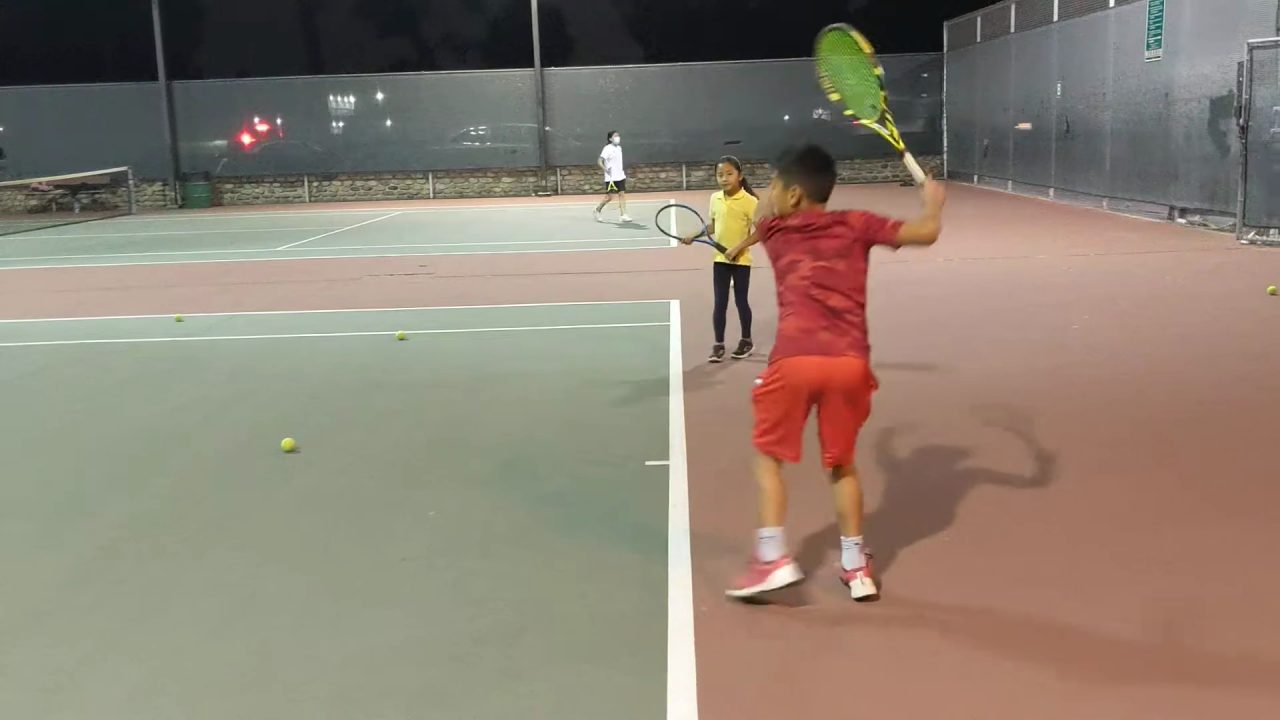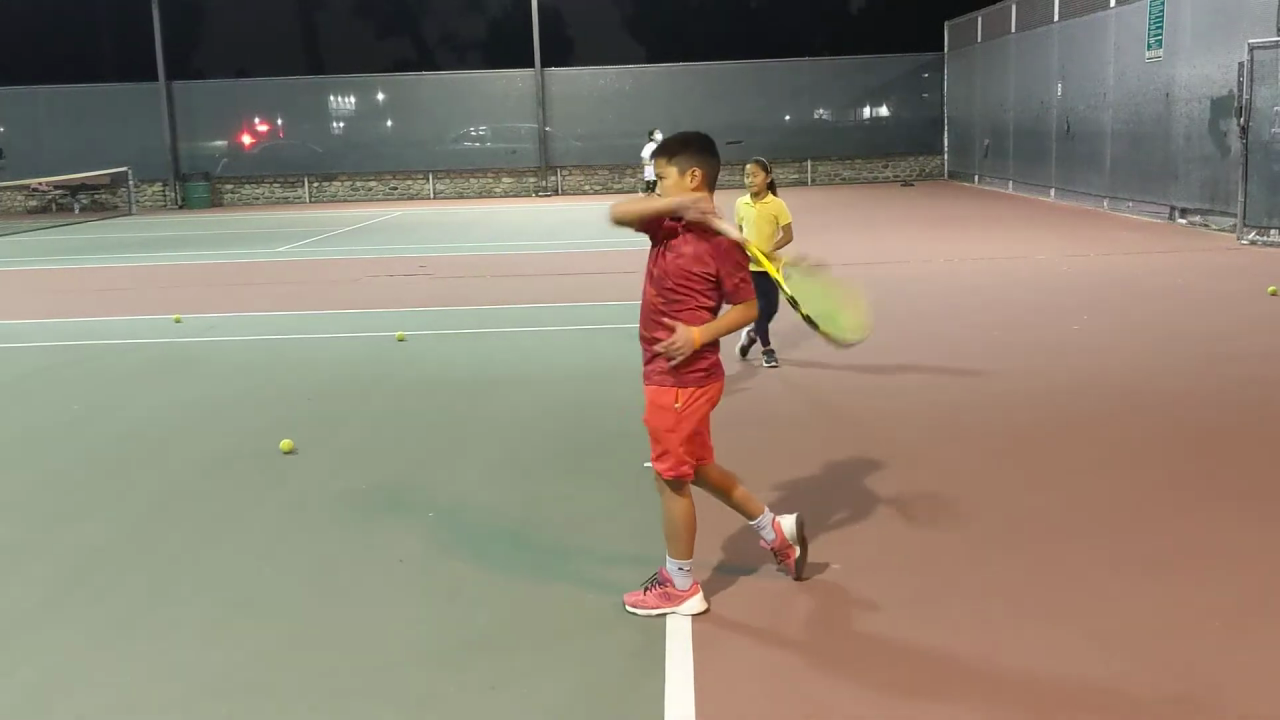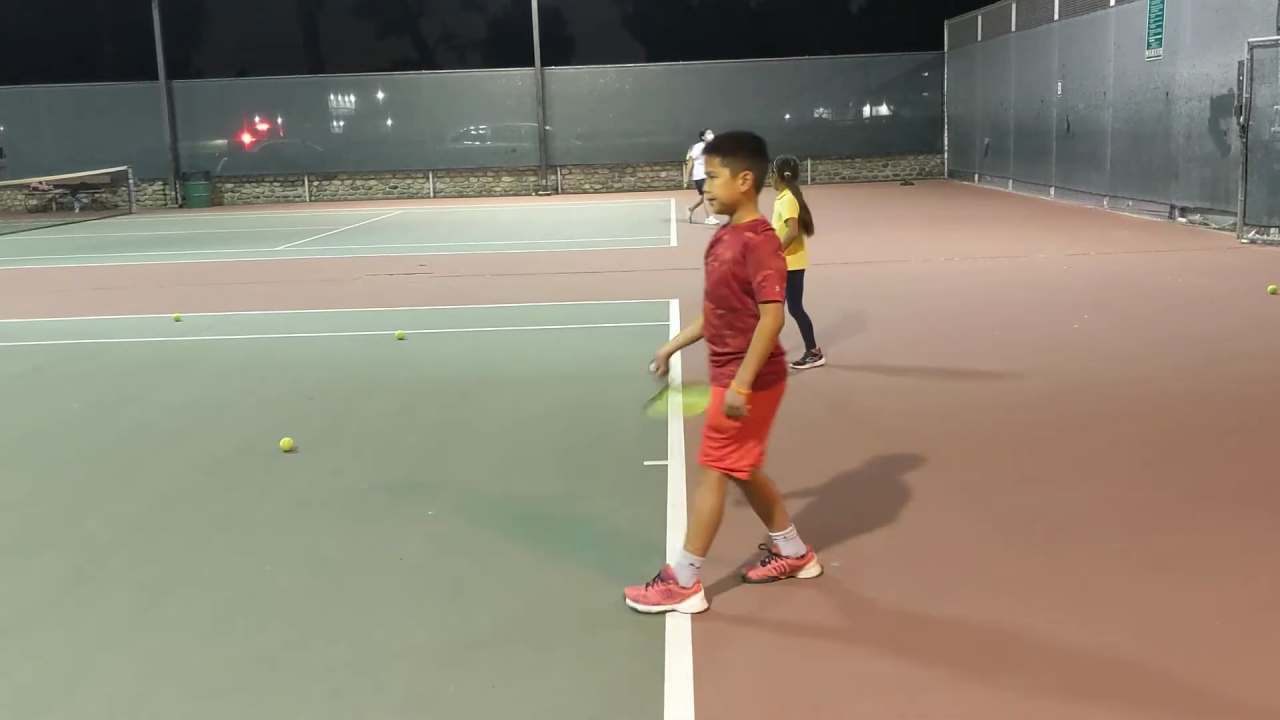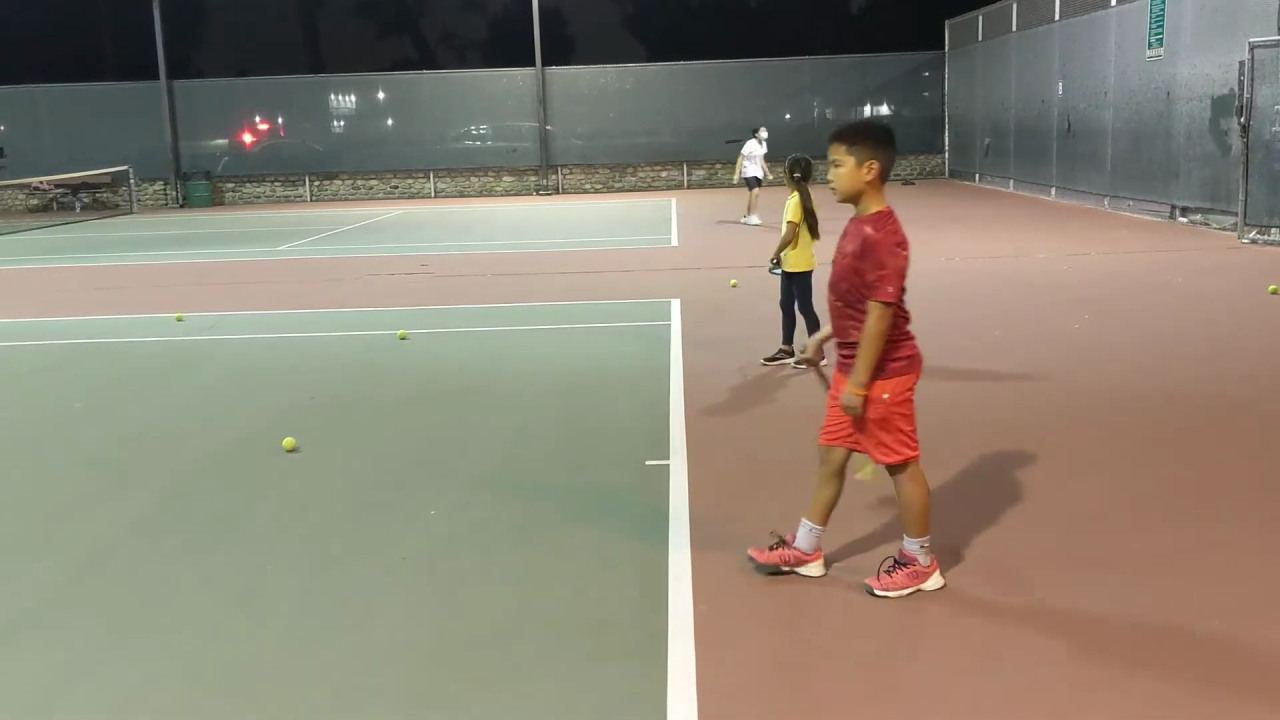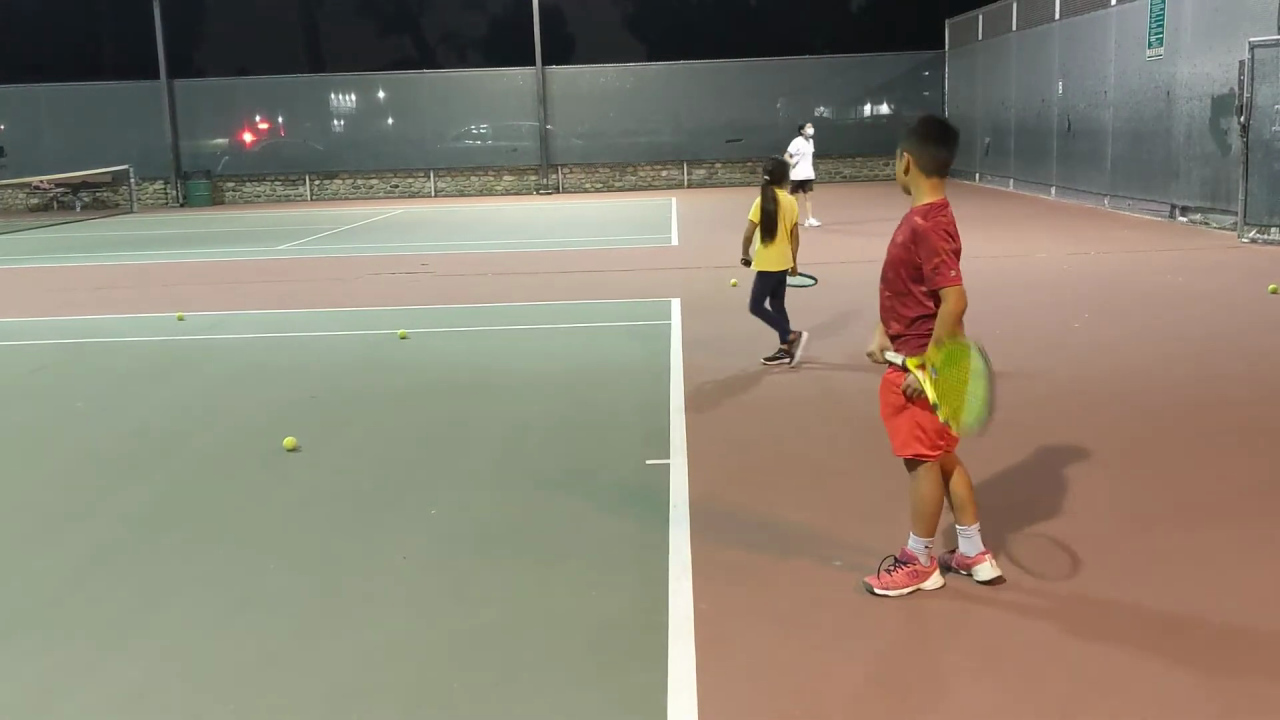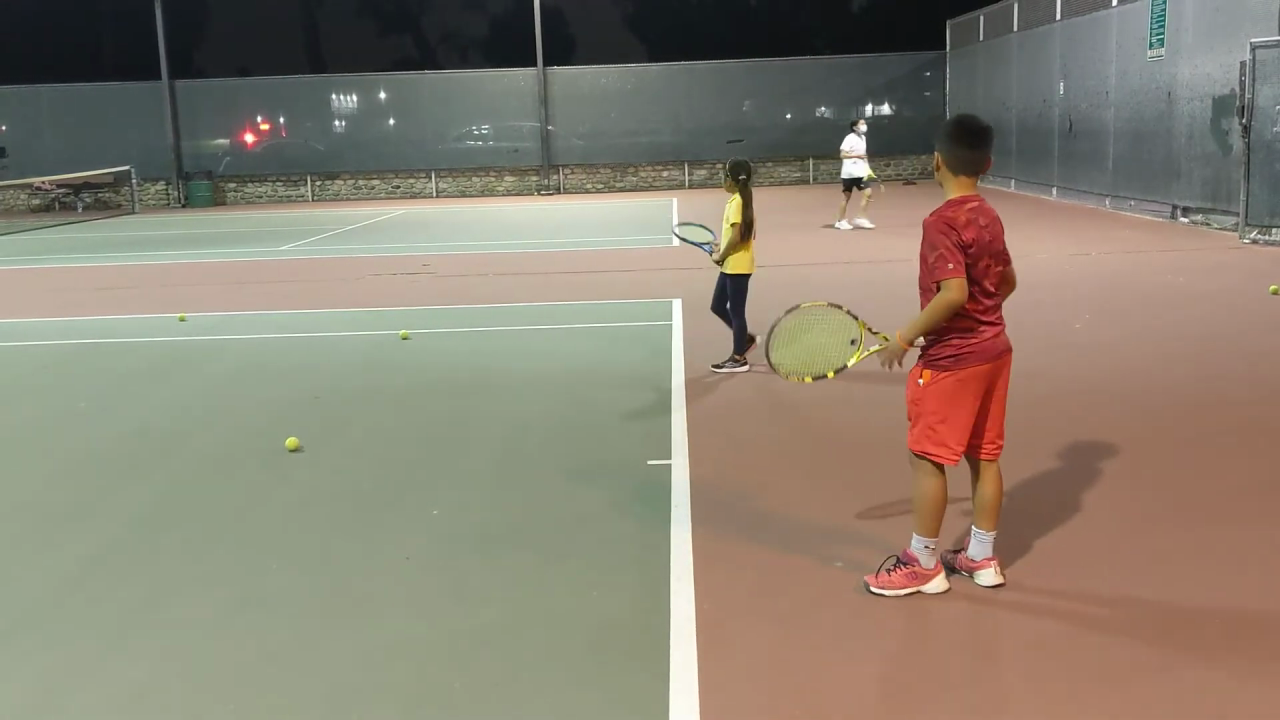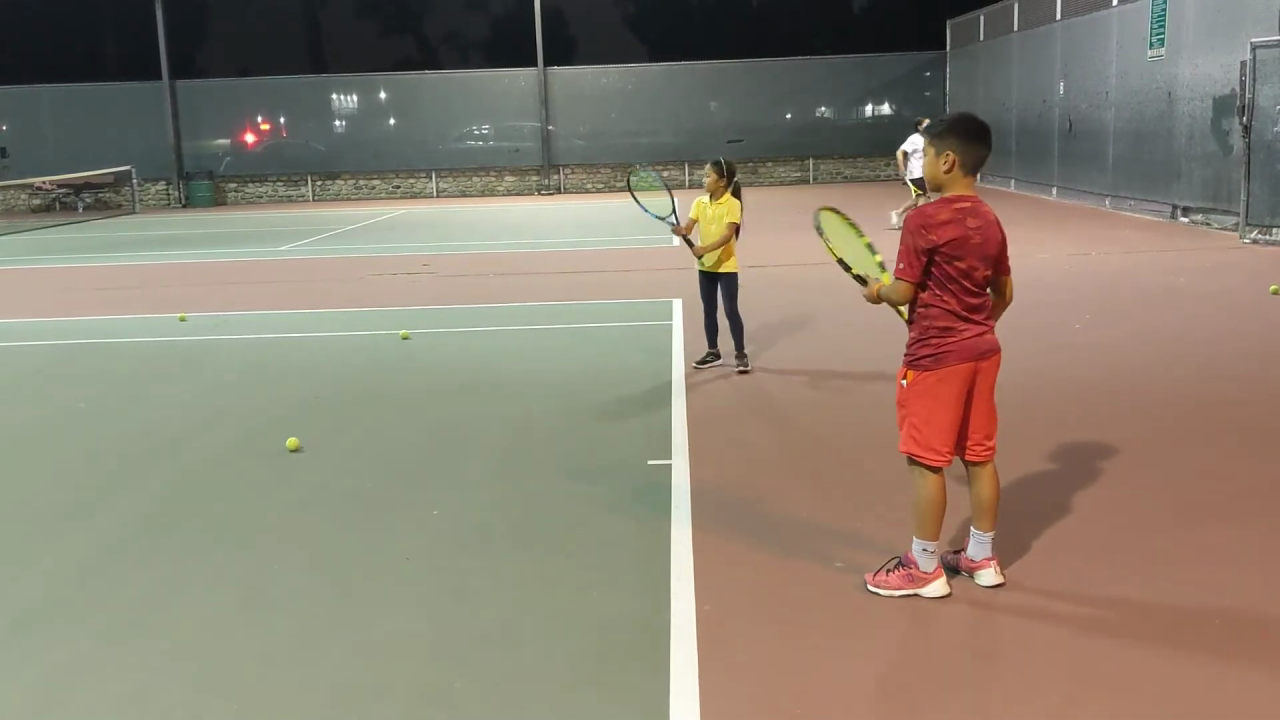
dt=0.7s
person 1, frame 1
left shoulder: (774, 231)
right shoulder: (856, 225)
left elbow: (762, 217)
right elbow: (925, 233)
left wrist: (773, 198)
right wrist: (934, 200)
left hip: (794, 361)
right hip: (849, 362)
left knee: (768, 455)
right knee: (841, 464)
left ankle: (772, 559)
right ankle: (855, 567)
person 1, frame 2
left shoulder: (722, 245)
right shoulder: (664, 222)
left elbow: (747, 309)
right elbow: (618, 213)
left wrist: (701, 334)
right wrist: (674, 205)
left hip: (685, 379)
right hip: (667, 376)
left knee: (673, 479)
right knee: (697, 466)
left ankle: (680, 587)
right ankle: (776, 530)
person 1, frame 3
left shoulder: (759, 241)
right shoulder: (723, 236)
left elbow: (772, 316)
left wrist: (743, 382)
right wrist: (676, 343)
left hip: (750, 380)
right hip: (730, 375)
left knee: (712, 472)
right knee: (741, 469)
left ankle: (683, 582)
right ankle: (794, 552)
person 1, frame 4
left shoulder: (879, 236)
right shoulder: (859, 226)
left elbow: (882, 315)
left wrist: (860, 382)
right wrist: (828, 335)
left hip: (882, 372)
right hip: (853, 368)
left knee: (900, 463)
right knee: (831, 455)
left ankle: (920, 563)
right ankle: (805, 548)
person 1, frame 5
left shoulder: (927, 226)
right shoulder: (919, 217)
left elbow: (954, 301)
right wrist: (881, 333)
left hip: (921, 362)
right hip: (910, 355)
left knee: (921, 459)
right knee: (941, 454)
left ankle: (920, 561)
right ankle: (974, 552)
person 1, frame 6
left shoulder: (942, 222)
right shoulder: (990, 218)
left elbow: (953, 294)
right elbow: (1007, 283)
left wrist: (907, 337)
left hip: (952, 359)
right hip: (993, 350)
left knee: (928, 458)
right knee: (985, 456)
left ankle: (924, 564)
right ankle: (982, 557)
person 1, frame 7
left shoulder: (924, 220)
right shoulder: (991, 222)
left elbow: (904, 291)
right elbow: (1004, 295)
left wrist: (877, 292)
left hip: (935, 357)
right hip: (982, 352)
left knee: (927, 461)
right knee: (980, 455)
left ankle: (925, 568)
right ankle: (981, 557)
person 2, frame 1
left shoulder: (749, 201)
right shoulder: (715, 199)
right wrist: (693, 236)
left hip: (741, 260)
right hip: (720, 259)
left knee: (741, 302)
right knee: (720, 303)
left ankle: (746, 341)
right ankle: (718, 345)
person 2, frame 2
left shoulder: (777, 205)
right shoulder: (740, 204)
left elbow: (787, 236)
left wrist: (767, 251)
right hip: (749, 265)
left knee: (771, 308)
right knee: (760, 308)
left ankle: (752, 334)
right ankle: (767, 348)
person 2, frame 3
left shoulder: (788, 200)
right shoulder: (782, 199)
left elbow: (793, 232)
left hip: (791, 264)
left knee: (795, 308)
left ankle: (814, 352)
person 2, frame 4
left shoulder: (795, 201)
right shoulder: (804, 198)
left elbow: (790, 234)
left wrist: (776, 254)
left hip: (799, 265)
right hip: (791, 264)
left knee: (805, 308)
right knee: (786, 306)
right ankle: (786, 349)
person 2, frame 5
left shoulder: (763, 201)
right shoulder: (791, 202)
left elbow: (748, 233)
right elbow: (795, 236)
left wrist: (745, 254)
right wrist: (793, 262)
left hip: (768, 264)
right hip: (783, 262)
left knee: (756, 306)
right knee: (777, 305)
left ankle: (793, 337)
right ankle: (786, 348)
person 2, frame 6
left shoulder: (736, 203)
right shoulder: (744, 201)
left elbow: (736, 237)
left wrist: (721, 255)
right wrist: (723, 250)
left hip: (737, 267)
right hip: (730, 266)
left knee: (736, 312)
right knee: (717, 307)
left ankle: (739, 358)
right ankle: (746, 339)
person 2, frame 7
left shoulder: (733, 204)
right shoulder: (700, 202)
left elbow: (728, 235)
right elbow: (688, 227)
left wrist: (705, 248)
right wrist: (681, 231)
left hip: (726, 266)
right hip: (705, 266)
left knee: (731, 311)
right knee: (709, 311)
left ankle: (741, 354)
right ankle: (713, 352)
